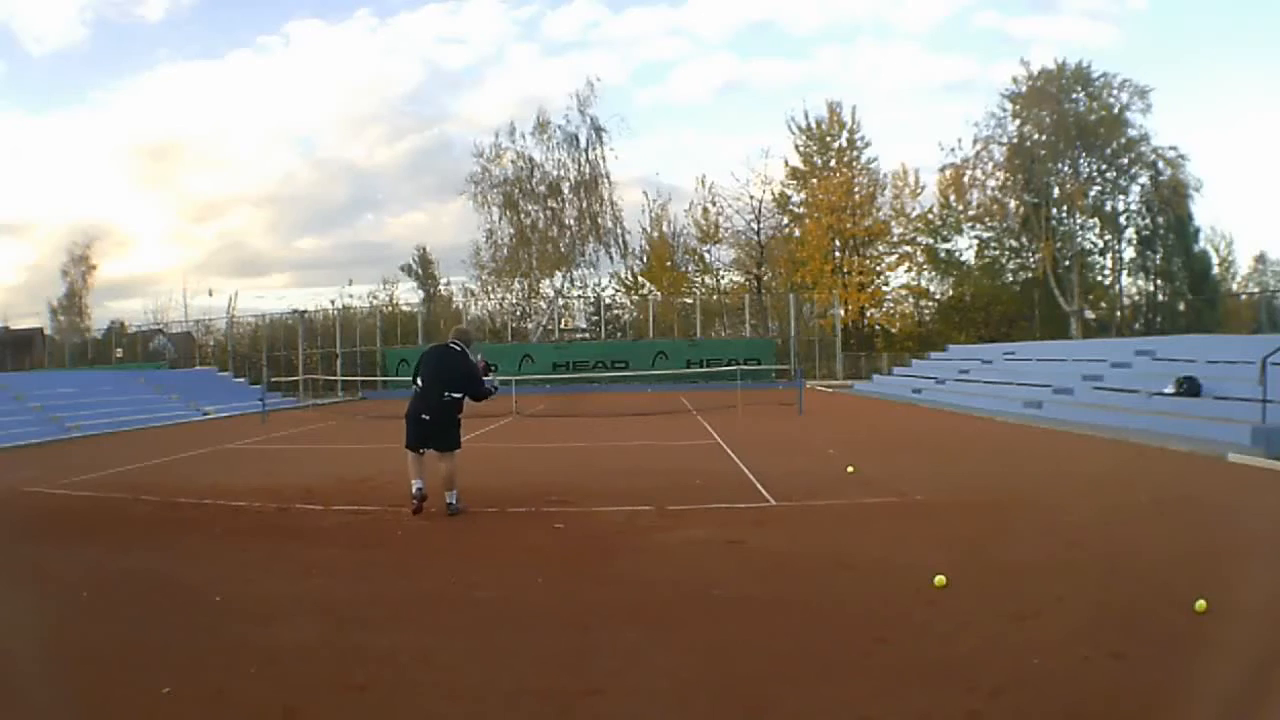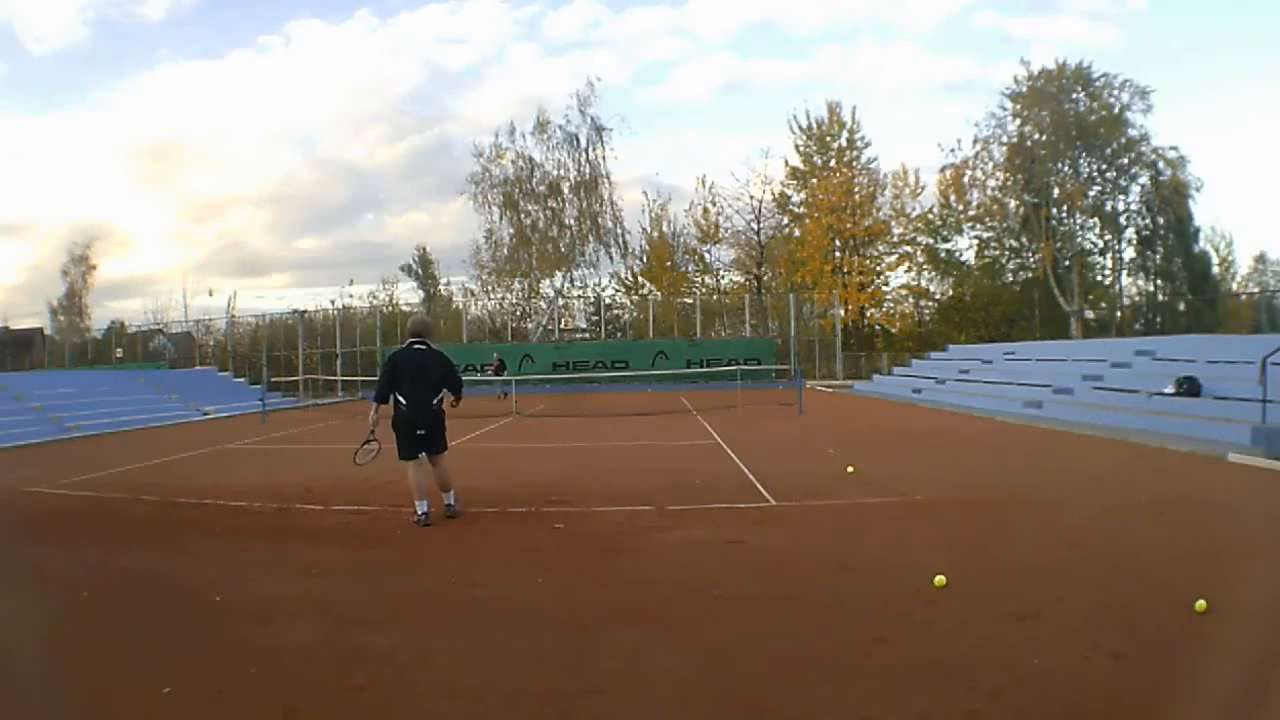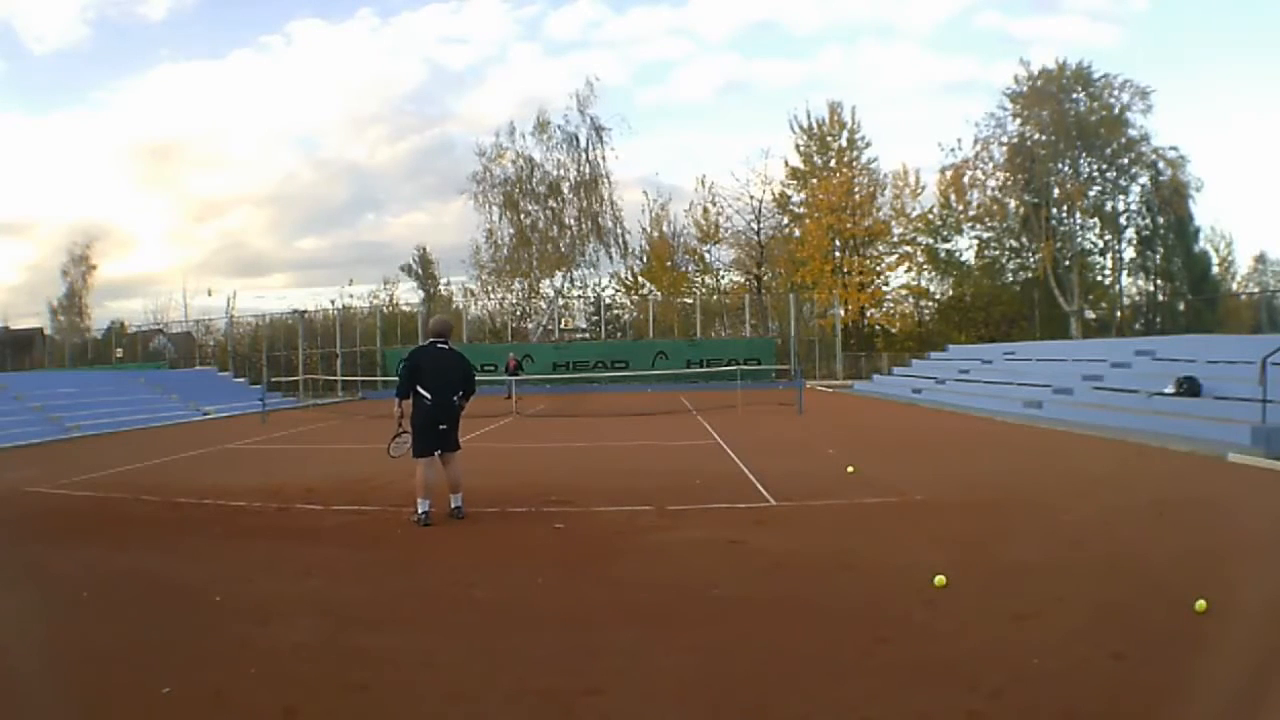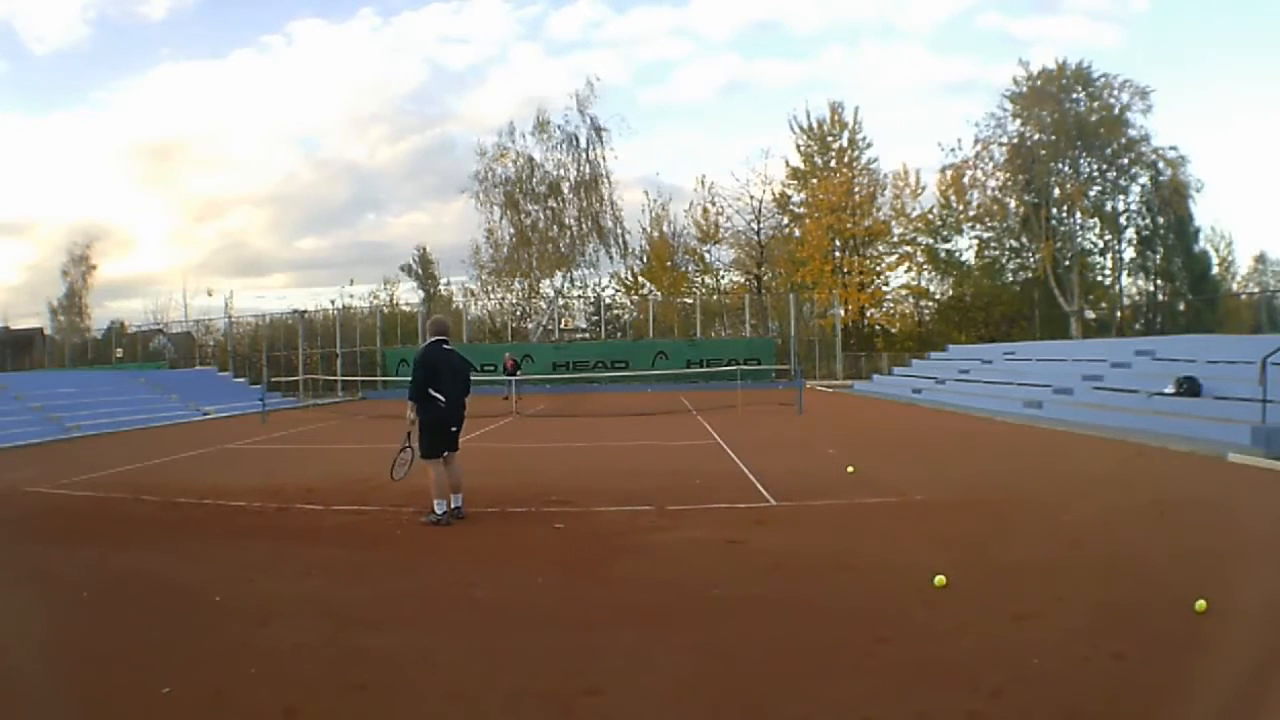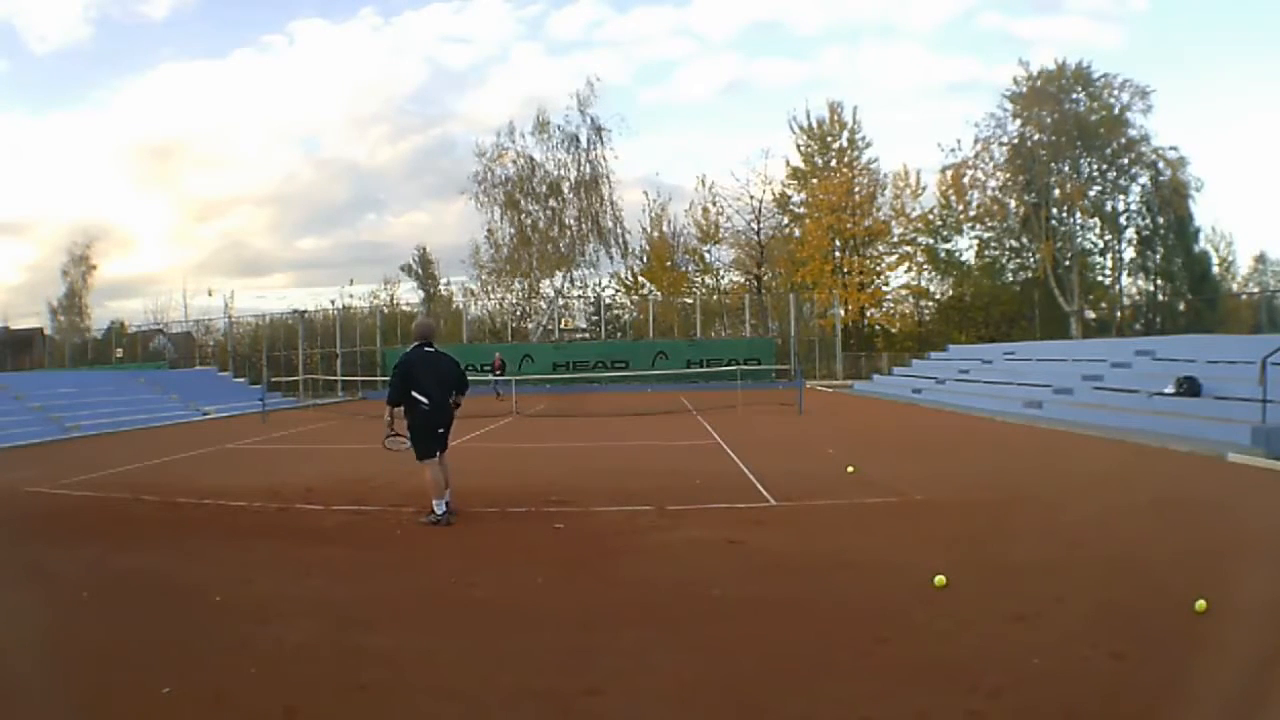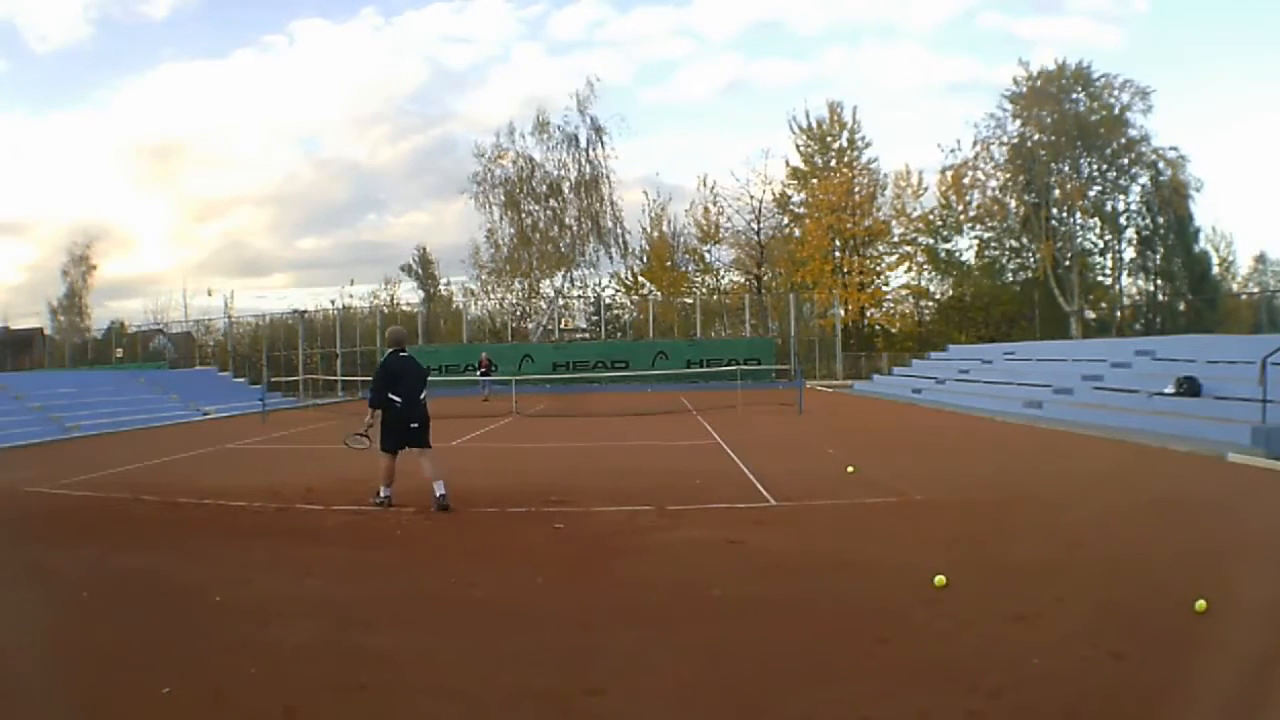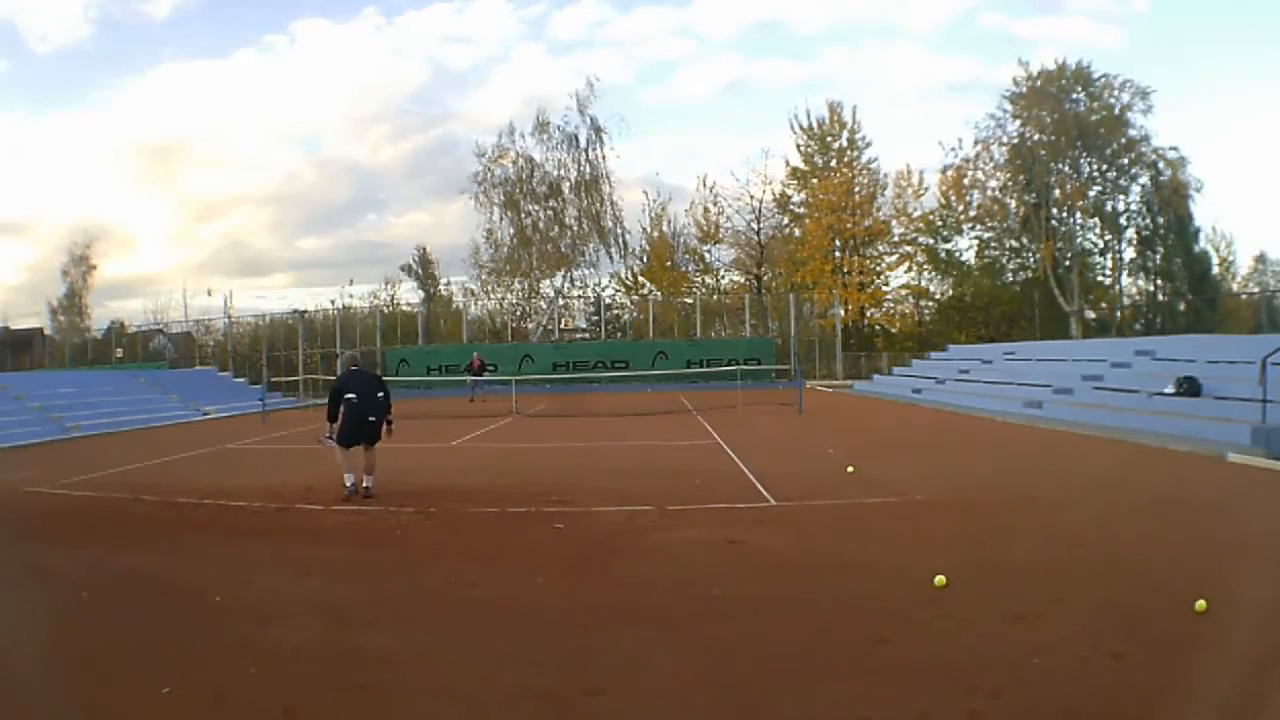
dt=0.7s
person 1, frame 1
left shoulder: (432, 351)
right shoulder: (468, 365)
left elbow: (416, 373)
right elbow: (478, 394)
right wrist: (492, 389)
left hip: (418, 409)
right hip: (445, 414)
left knee: (415, 452)
right knee: (446, 457)
left ankle: (417, 490)
right ankle: (451, 502)
person 1, frame 2
left shoulder: (397, 357)
right shoulder: (440, 358)
left elbow: (384, 386)
right elbow: (455, 385)
left wrist: (375, 411)
right wrist: (456, 399)
left hip: (406, 419)
right hip: (433, 418)
left knee: (414, 464)
right knee: (438, 461)
left ankle: (422, 512)
right ankle: (450, 504)
person 1, frame 3
left shoulder: (418, 354)
right shoulder: (459, 359)
left elbow: (405, 381)
right elbow: (469, 387)
left wrist: (399, 405)
right wrist: (459, 404)
left hip: (425, 415)
right hip: (450, 414)
left knee: (423, 462)
right knee: (450, 460)
left ankle: (423, 512)
right ankle: (457, 506)
person 1, frame 4
left shoulder: (426, 354)
right shoulder: (458, 358)
left elbow: (417, 384)
right elbow: (465, 388)
left wrist: (411, 409)
left hip: (432, 415)
right hip: (455, 413)
left knee: (433, 462)
right knee: (451, 459)
left ankle: (440, 512)
right ankle: (457, 507)
person 1, frame 5
left shoulder: (407, 359)
right shoulder: (446, 359)
left elbow: (396, 389)
right elbow: (462, 385)
left wrist: (389, 413)
right wrist: (455, 405)
left hip: (421, 417)
right hip: (443, 415)
left knee: (429, 463)
right knee: (440, 458)
left ankle: (440, 512)
right ankle: (445, 503)
person 1, frame 6
left shoulder: (386, 365)
right shoulder: (416, 364)
left elbow: (377, 392)
left wrist: (370, 416)
left hip: (395, 416)
right hip: (419, 414)
left knee: (388, 455)
right knee: (424, 454)
left ankle: (384, 496)
right ankle: (440, 495)
person 1, frame 7
left shoulder: (341, 379)
right shoulder: (374, 377)
left elbow: (333, 404)
right elbow: (386, 399)
left wrist: (331, 426)
right wrist: (389, 423)
left hip: (355, 412)
right hip: (376, 412)
left knee: (342, 447)
right knee: (369, 448)
left ankle: (350, 485)
right ankle: (367, 486)
